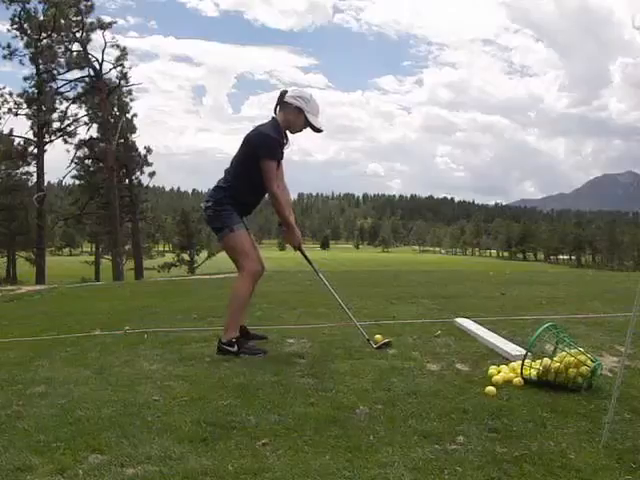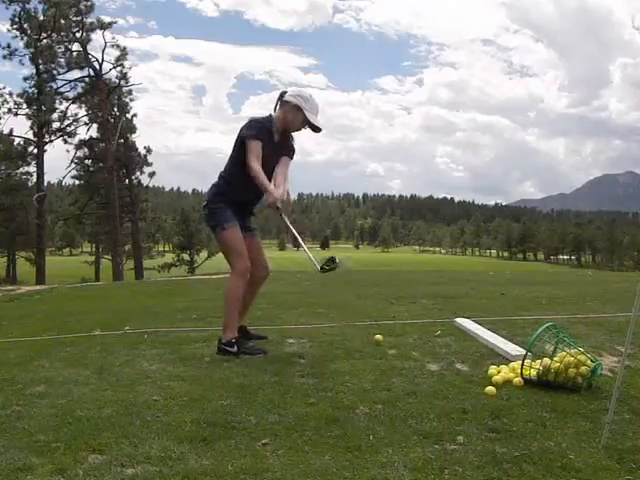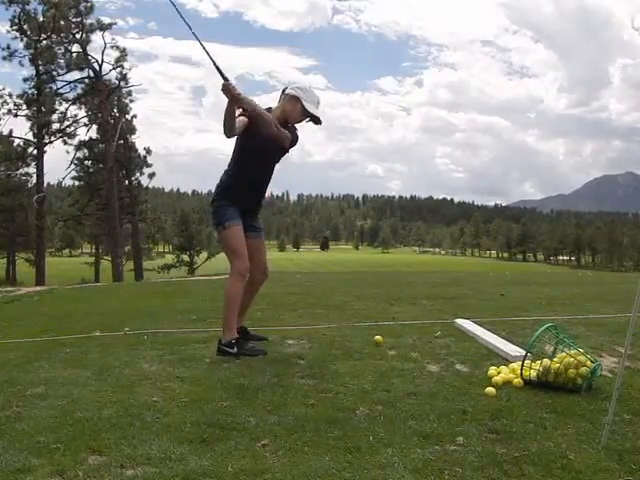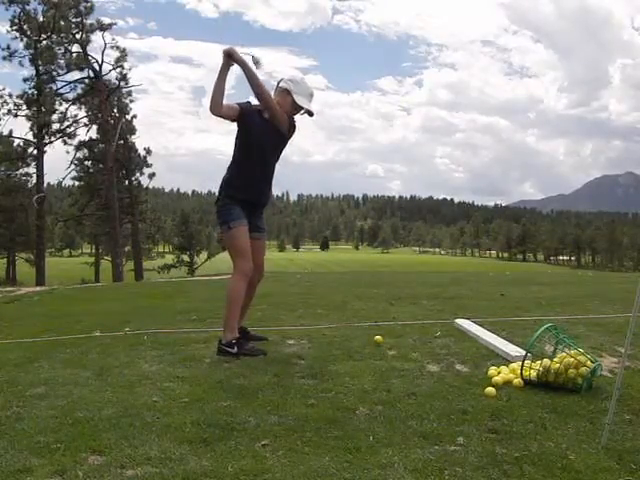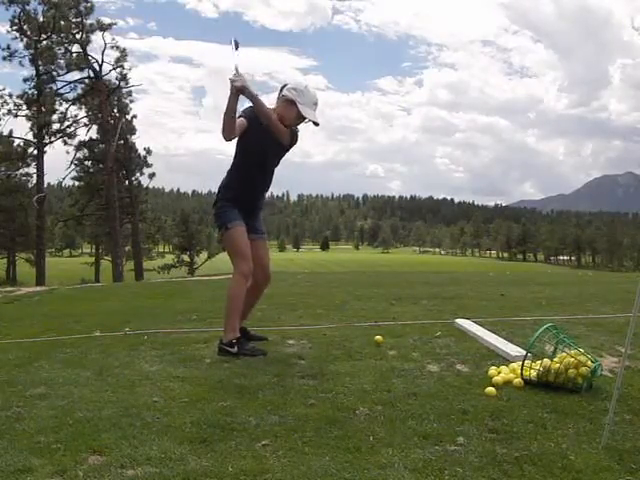
dt=0.7s
person 1, frame 1
left shoulder: (276, 138)
right shoulder: (267, 136)
left elbow: (281, 185)
right elbow: (272, 188)
left wrist: (292, 224)
right wrist: (290, 227)
left hip: (232, 209)
right hip: (223, 207)
left knee: (256, 268)
right knee: (250, 268)
left ankle: (237, 327)
right ankle: (228, 340)
person 1, frame 2
left shoulder: (287, 145)
right shoulder: (256, 126)
left elbow: (281, 174)
right elbow: (253, 164)
left wrist: (279, 195)
right wrist: (268, 188)
left hip: (242, 210)
right hip: (221, 203)
left knee: (260, 271)
right knee: (242, 267)
left ankle: (237, 327)
right ankle: (228, 340)
person 1, frame 3
left shoulder: (290, 136)
right shoulder: (249, 115)
left elbow: (272, 130)
right elbow: (230, 131)
left wrist: (248, 104)
right wrist: (233, 102)
left hip: (250, 209)
right hip: (227, 202)
left knee: (260, 272)
right knee: (241, 268)
left ankle: (237, 327)
right ankle: (228, 340)
person 1, frame 4
left shoulder: (288, 126)
right shoulder: (247, 112)
left elbow: (265, 100)
right elbow: (215, 108)
left wrist: (243, 62)
right wrist: (225, 66)
left hip: (256, 207)
right hip: (232, 201)
left knee: (256, 273)
right knee: (244, 268)
left ankle: (238, 328)
right ankle: (228, 340)
person 1, frame 5
left shoulder: (290, 135)
right shoulder: (251, 116)
left elbow: (272, 123)
right elbow: (228, 133)
left wrist: (249, 92)
right wrist: (234, 95)
left hip: (253, 209)
right hip: (229, 203)
left knee: (262, 276)
right knee: (244, 269)
left ankle: (238, 327)
right ankle: (229, 340)
